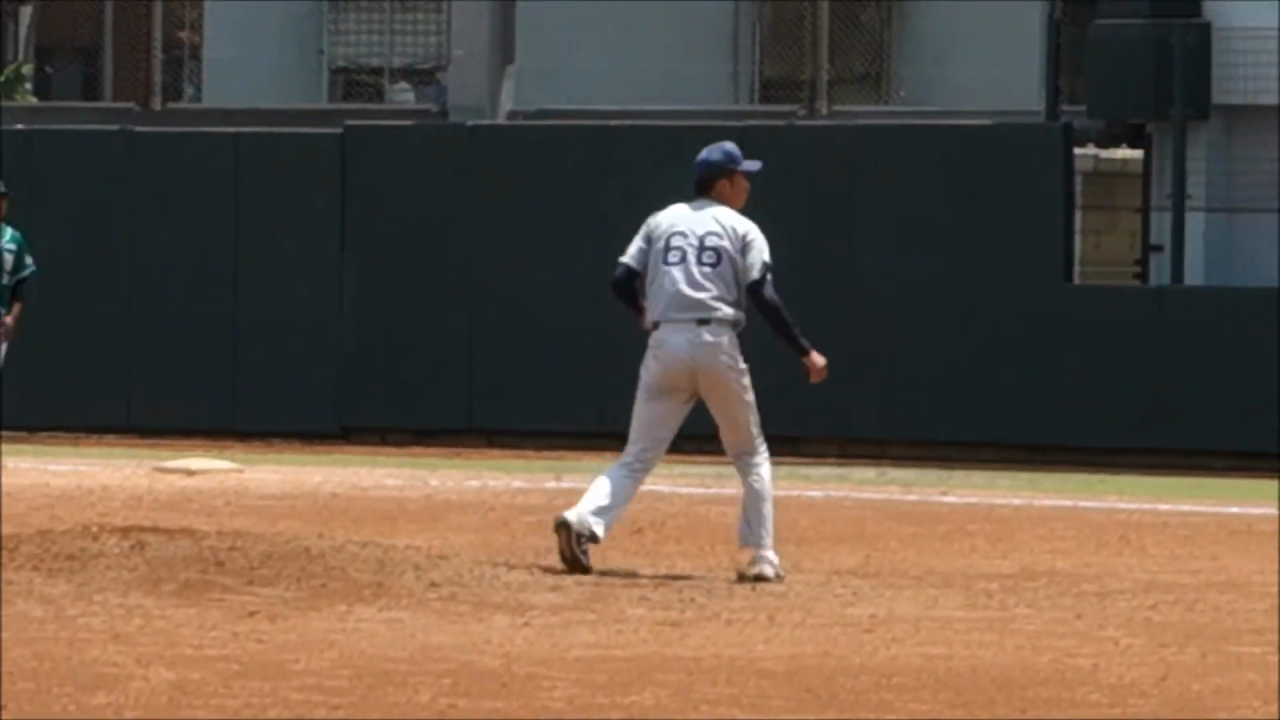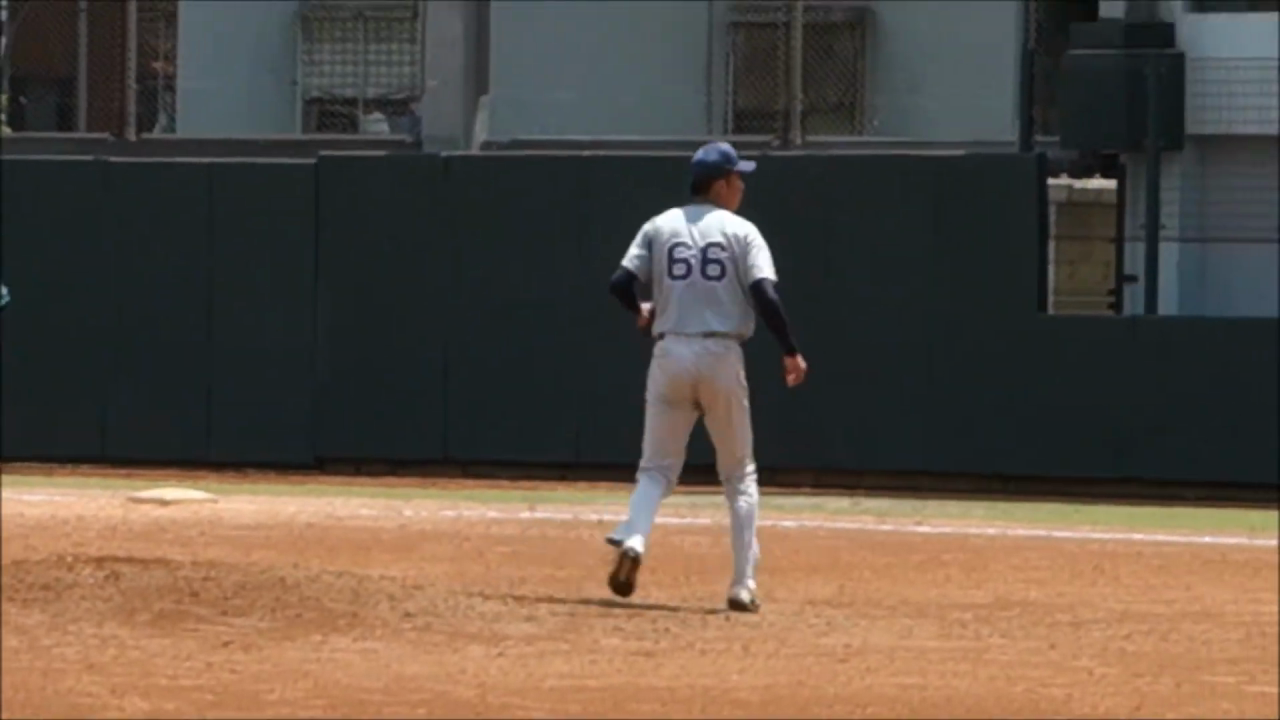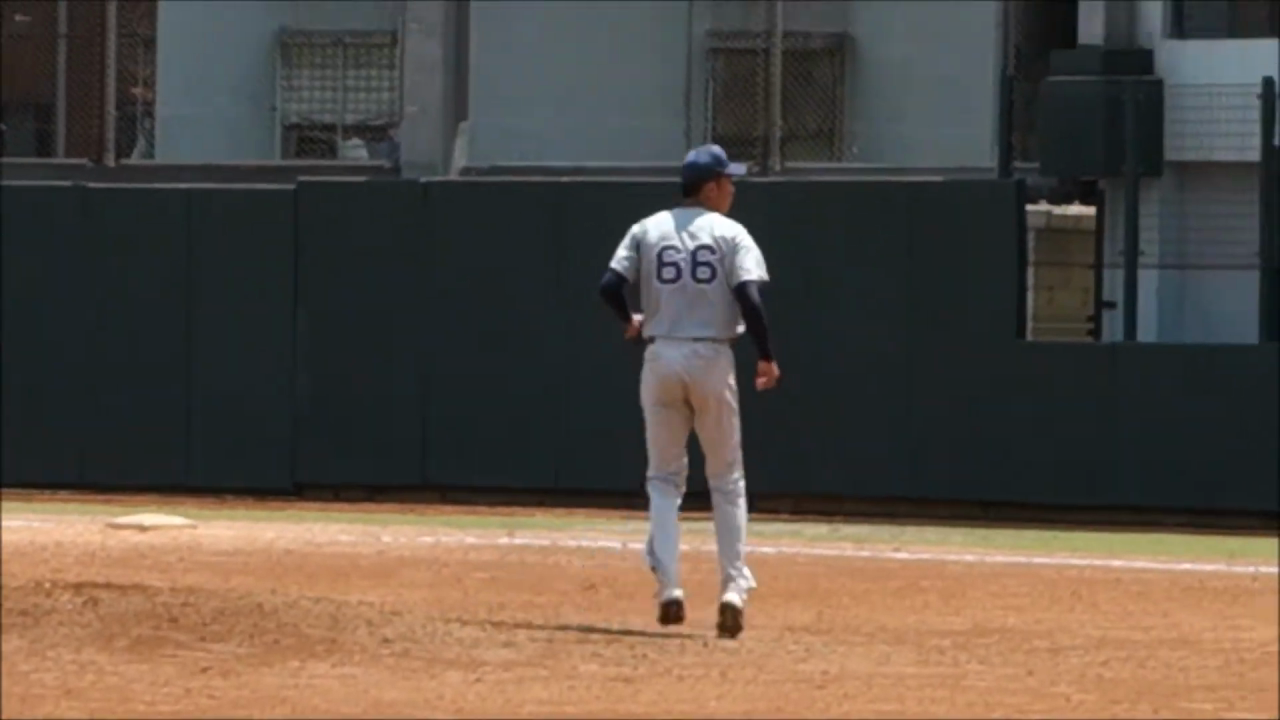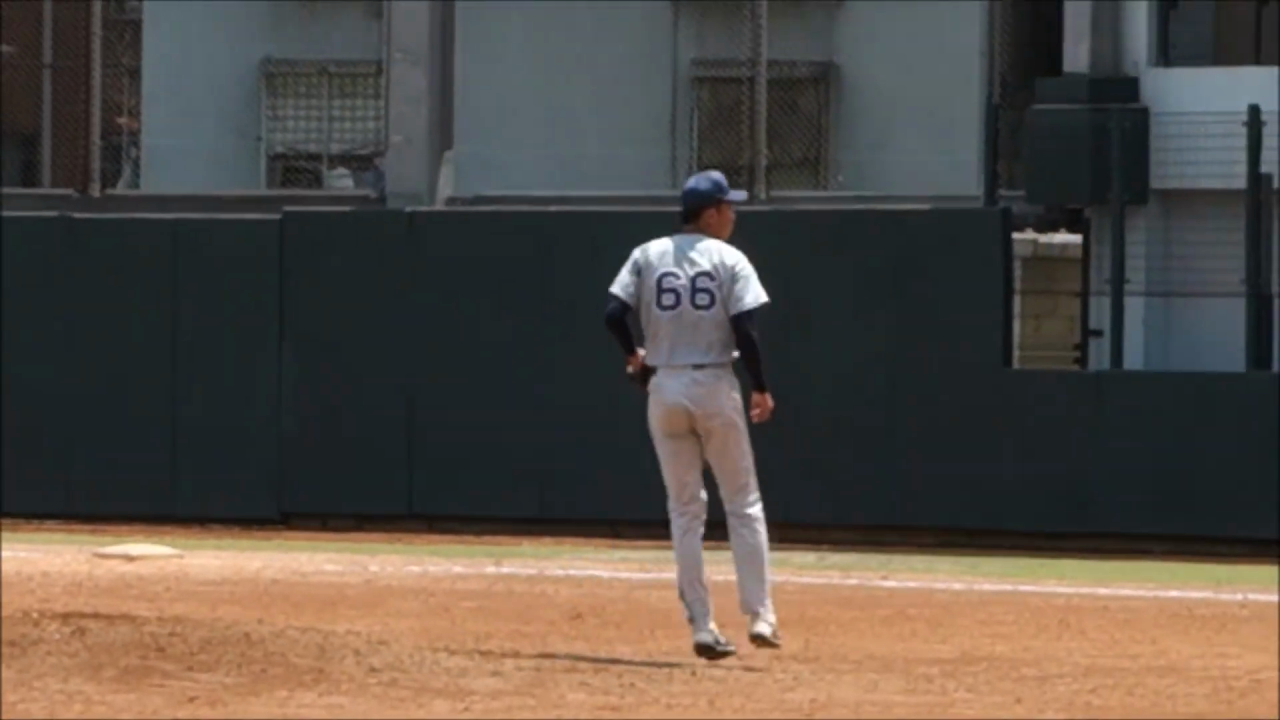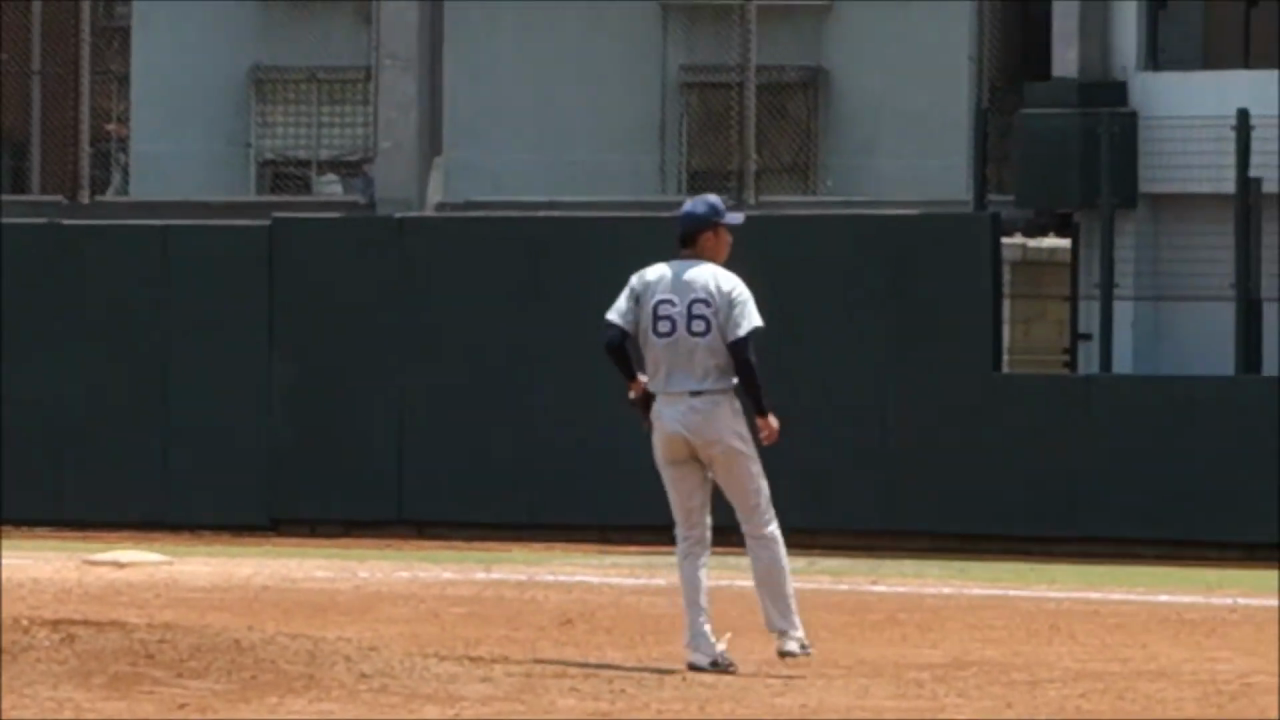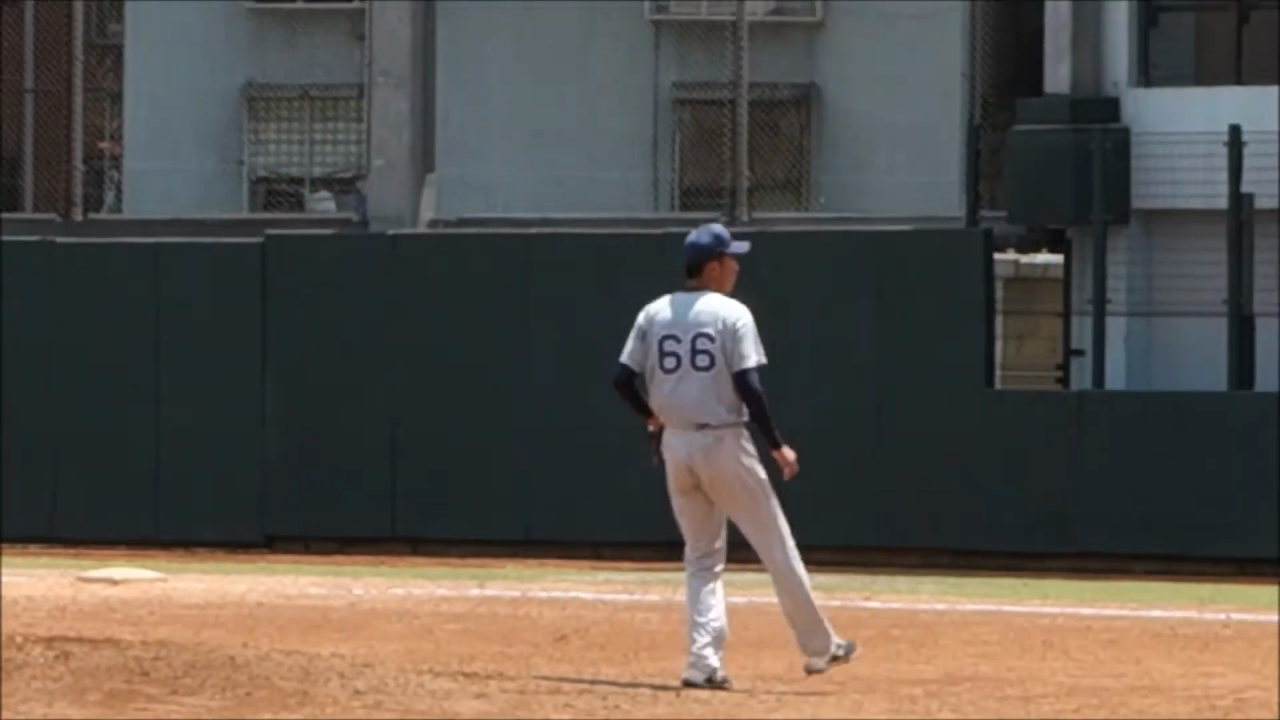
dt=0.1s
person 1, frame 1
left shoulder: (660, 221)
right shoulder: (742, 228)
left elbow: (622, 281)
right elbow: (764, 295)
left wrist: (649, 316)
right wrist: (804, 351)
left hip: (665, 348)
right hip: (716, 347)
left knee: (637, 458)
right knee: (750, 456)
left ankle: (583, 521)
right ankle: (762, 557)
person 1, frame 2
left shoulder: (659, 226)
right shoulder: (741, 231)
left elbow: (621, 283)
right elbow: (766, 297)
left wrist: (641, 312)
right wrist: (791, 352)
left hip: (669, 356)
right hip: (722, 357)
left knee: (657, 471)
right knee: (738, 475)
left ankle: (630, 541)
right ankle: (742, 585)
person 1, frame 3
left shoulder: (646, 229)
right shoulder: (730, 233)
left elbow: (610, 287)
right elbow: (750, 301)
left wrist: (631, 320)
right wrist: (767, 357)
left hip: (659, 361)
right hip: (711, 362)
left knee: (664, 480)
right knee: (727, 481)
left ankle: (669, 584)
right ankle: (733, 587)
person 1, frame 4
left shoulder: (645, 256)
right shoulder: (729, 260)
left elbow: (612, 314)
right elbow: (743, 329)
left wrist: (633, 355)
right wrist: (761, 387)
left hip: (664, 389)
right hip: (713, 386)
left knee: (684, 512)
right knee: (743, 504)
left ankle: (703, 628)
right ankle: (759, 616)
person 1, frame 5
left shoulder: (644, 281)
right shoulder: (726, 283)
left elbow: (612, 340)
right elbow: (742, 355)
left wrist: (634, 380)
right wrist: (764, 413)
left hip: (666, 416)
right hip: (716, 413)
left knee: (691, 536)
right knee: (760, 525)
left ankle: (702, 648)
right ankle: (787, 634)
person 1, frame 6
left shoulder: (651, 315)
right shoulder: (731, 314)
left elbow: (622, 381)
right elbow: (747, 387)
left wrist: (653, 415)
right wrist: (777, 445)
left hip: (675, 446)
right hip: (723, 444)
left knee: (701, 560)
right knee: (778, 551)
left ankle: (702, 663)
right ankle: (819, 648)
